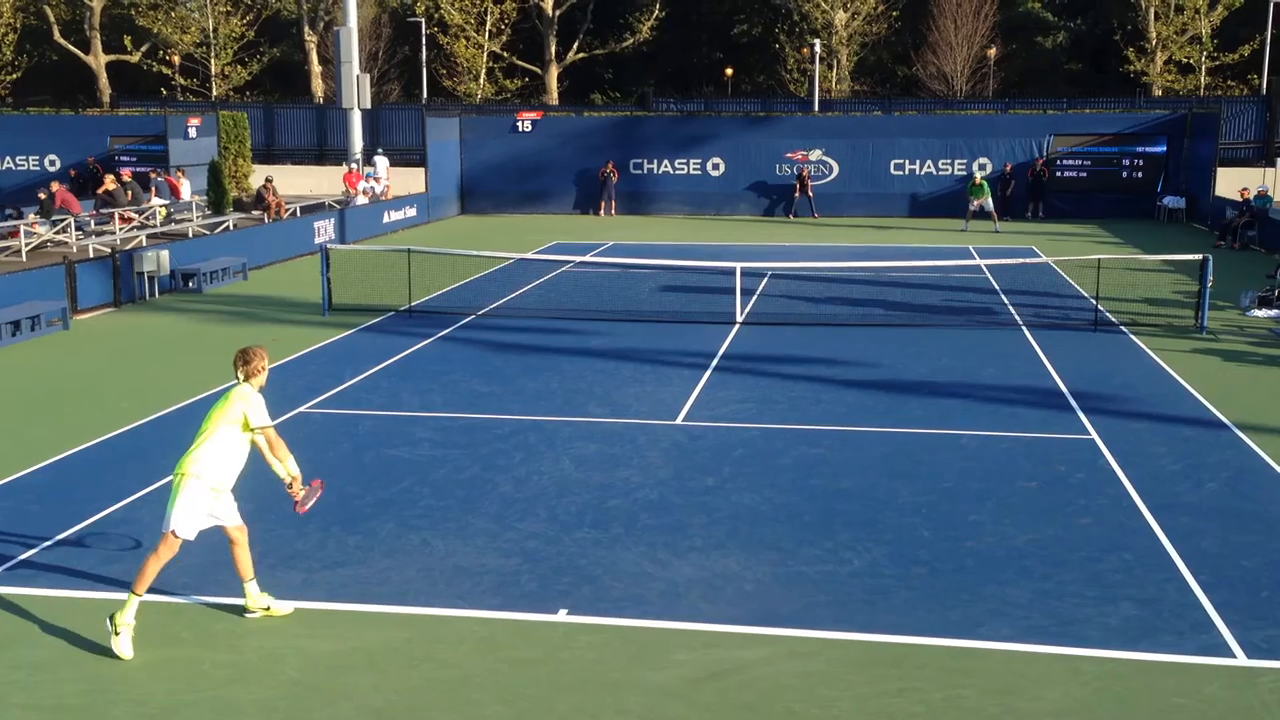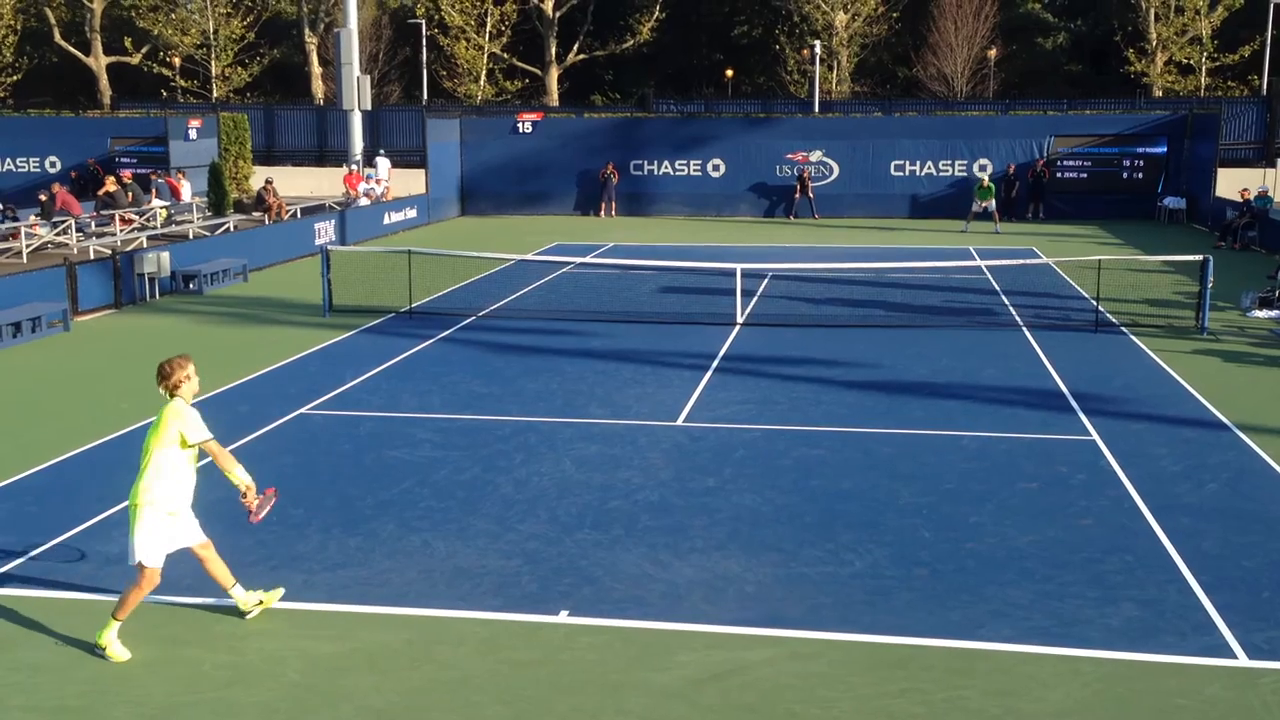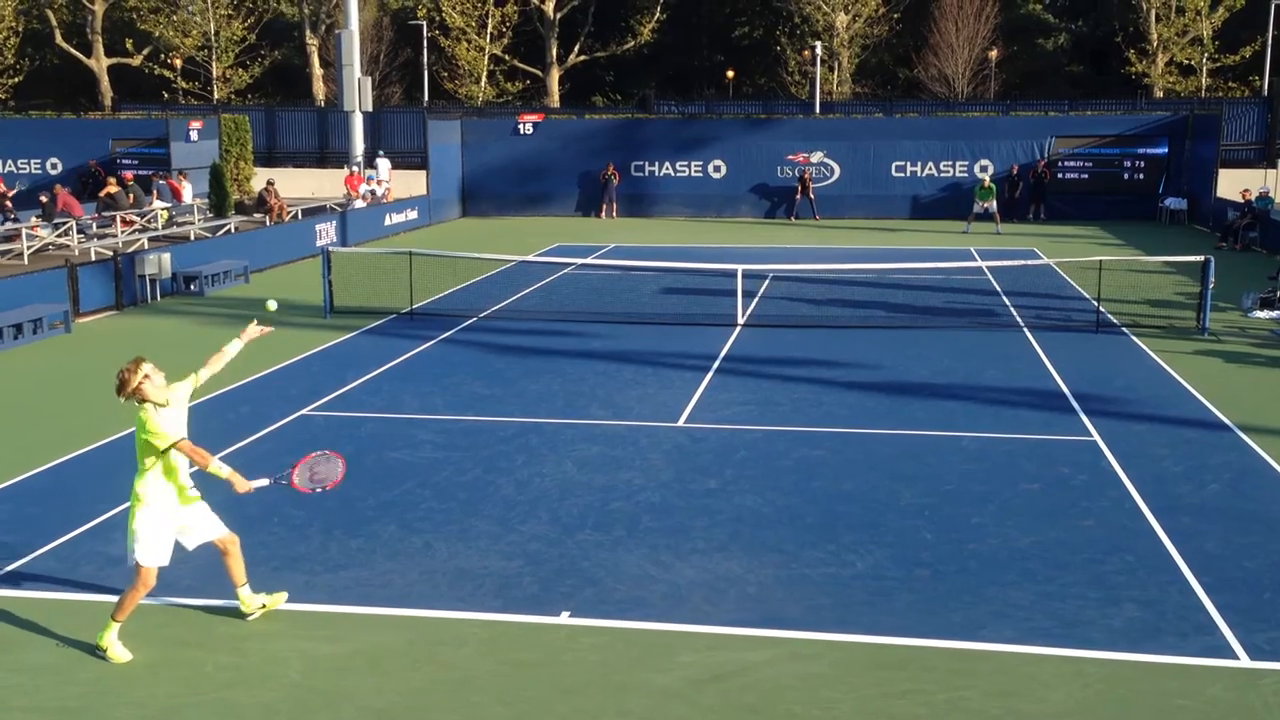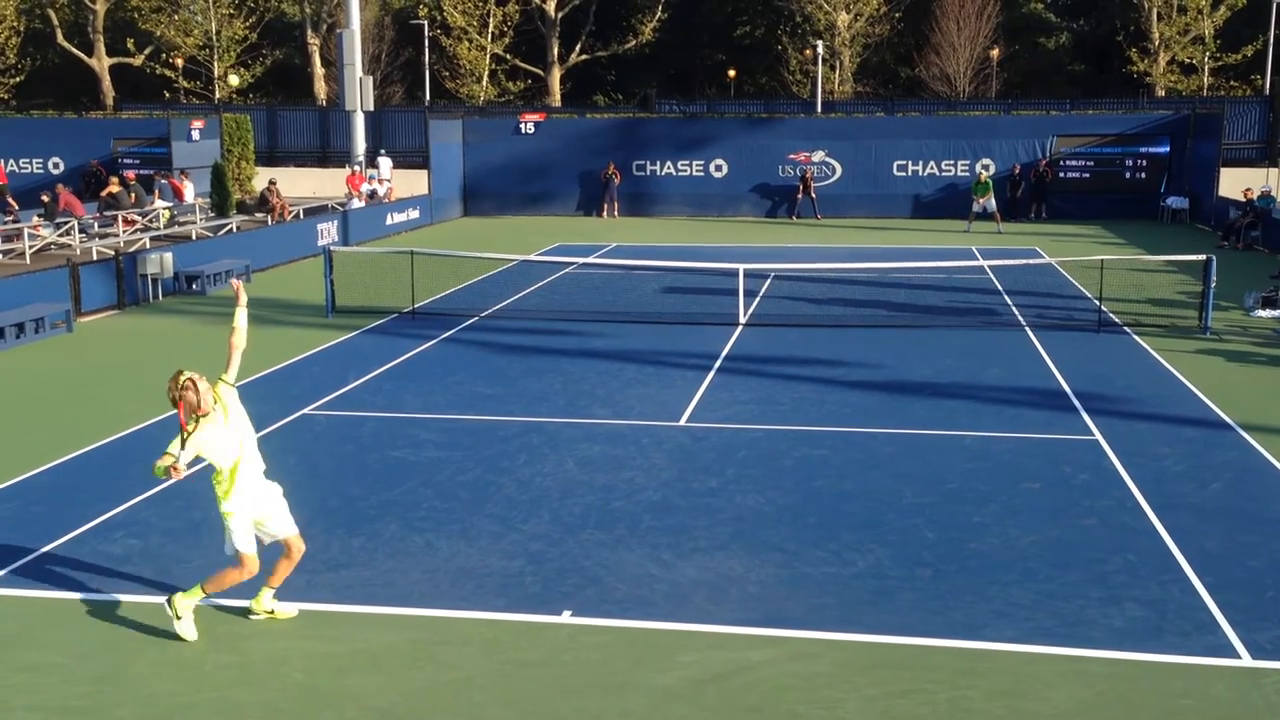
dt=0.4s
person 1, frame 1
left shoulder: (241, 397)
right shoulder: (249, 397)
left elbow: (263, 445)
right elbow: (275, 441)
left wrist: (288, 479)
right wrist: (296, 473)
left hip: (215, 483)
right hip: (197, 479)
left knee: (239, 533)
right knee: (168, 546)
left ankle: (255, 600)
right ankle: (124, 618)
person 1, frame 2
left shoulder: (180, 412)
right shoulder: (182, 413)
left elbow: (217, 457)
right elbow: (218, 454)
left wrist: (241, 486)
right wrist: (248, 483)
left hip: (175, 505)
right hip: (153, 505)
left knee: (205, 548)
right knee: (148, 578)
left ankle: (245, 600)
right ankle: (107, 637)
person 1, frame 3
left shoulder: (174, 394)
right shoulder: (151, 420)
left elbow: (210, 368)
right elbow: (193, 453)
left wrist: (242, 338)
right wrist: (230, 475)
left hip: (183, 497)
right hip: (154, 507)
left knee: (230, 543)
right knee: (145, 580)
left ankle: (249, 601)
right ankle: (108, 637)
person 1, frame 4
left shoulder: (224, 392)
right shoulder: (193, 433)
left elbow: (237, 345)
right elbow: (161, 465)
left wrist: (241, 304)
right wrist: (170, 468)
left hip: (262, 487)
right hip: (237, 499)
left knee: (296, 549)
right knee: (247, 567)
left ankle: (263, 601)
right ankle: (184, 602)
